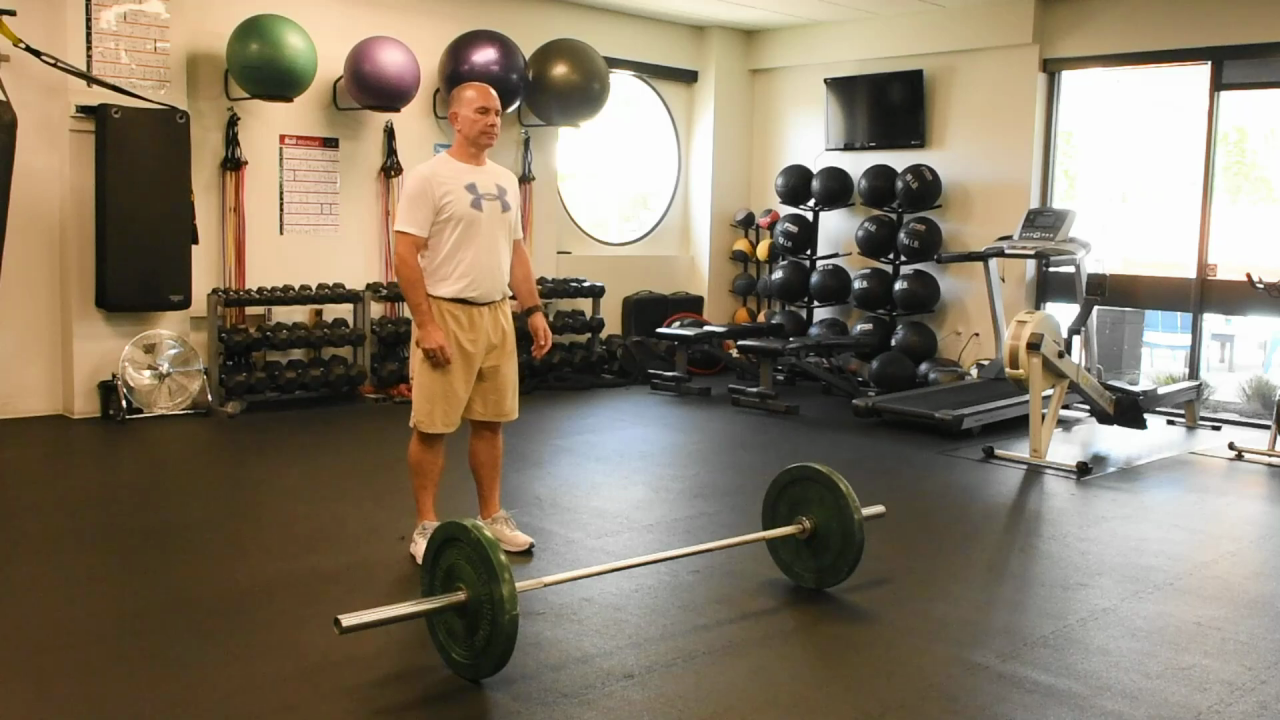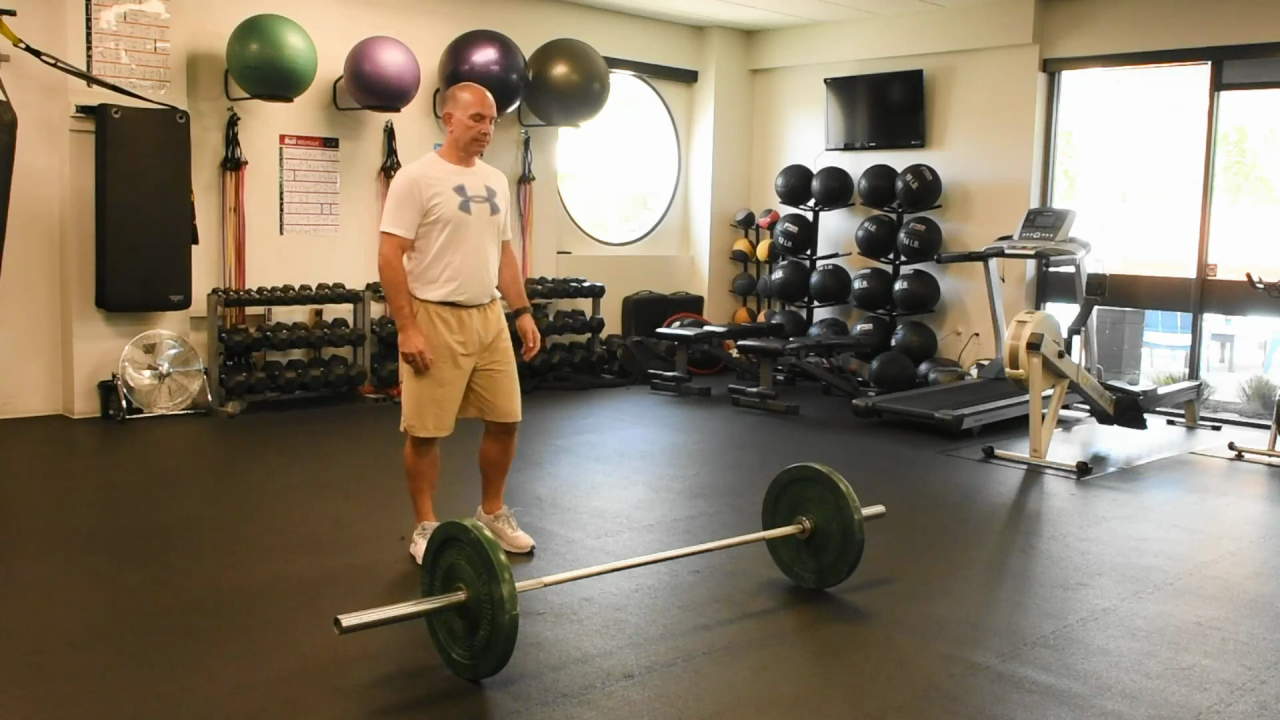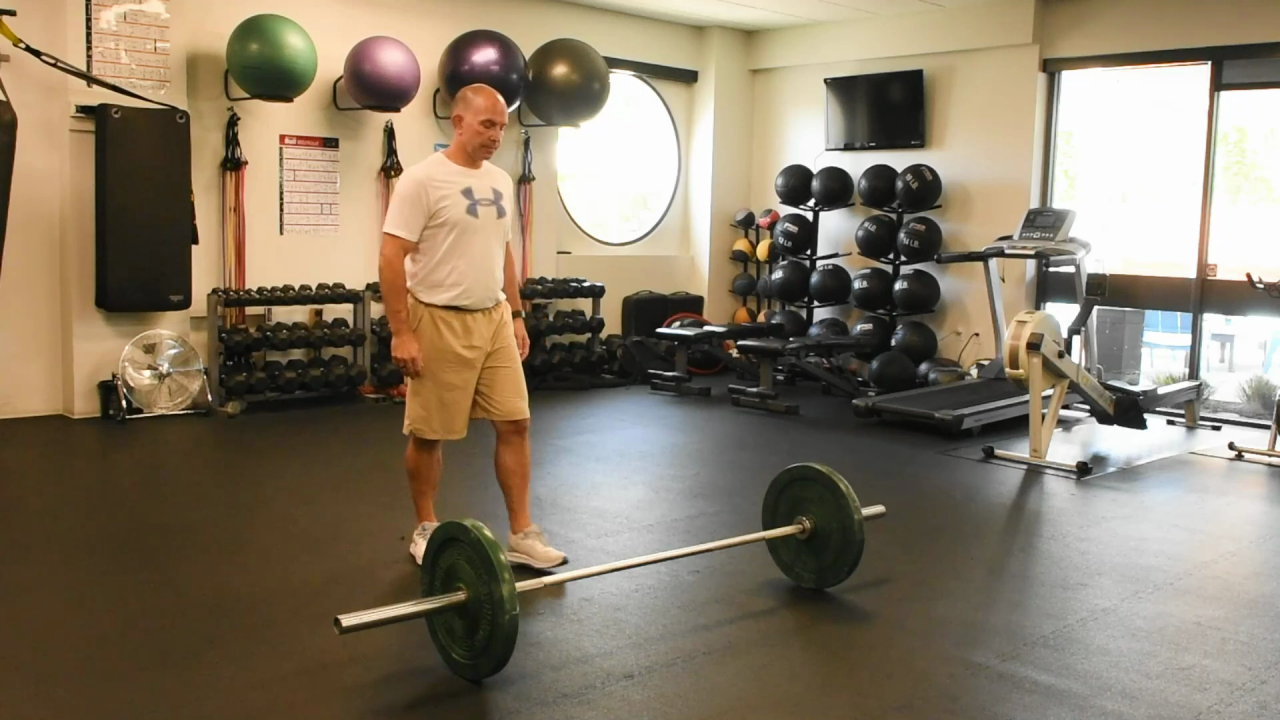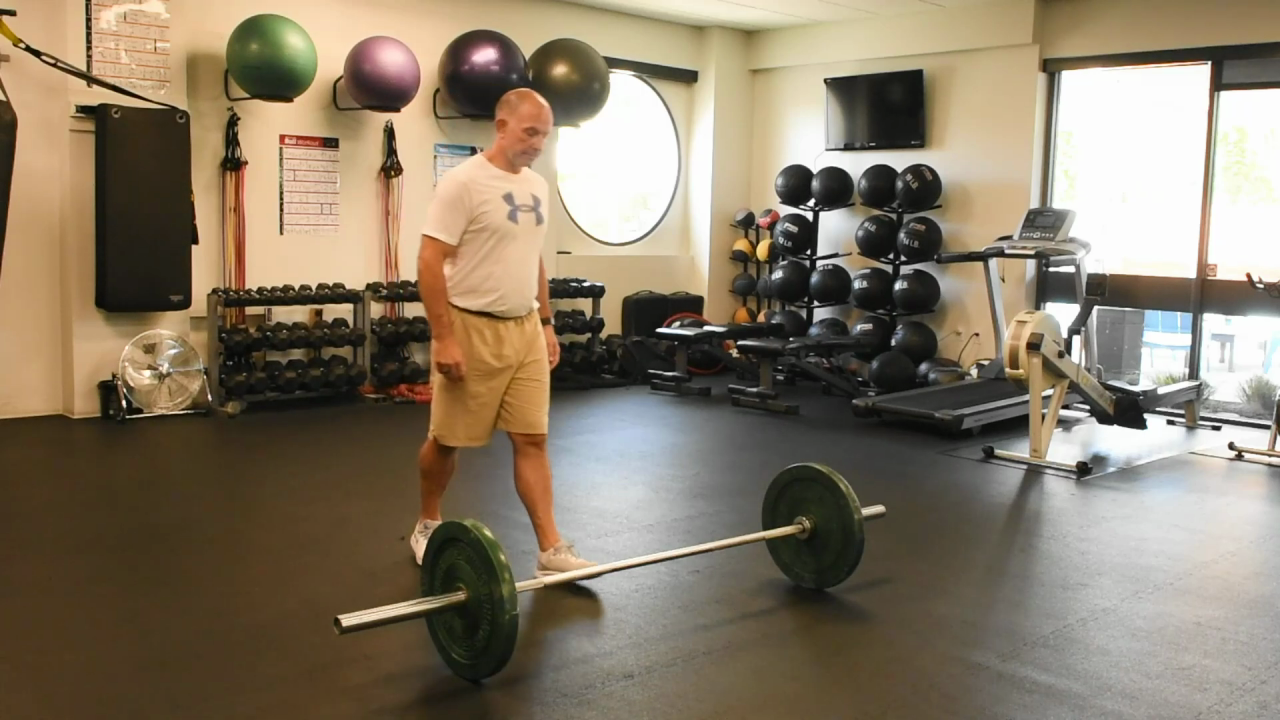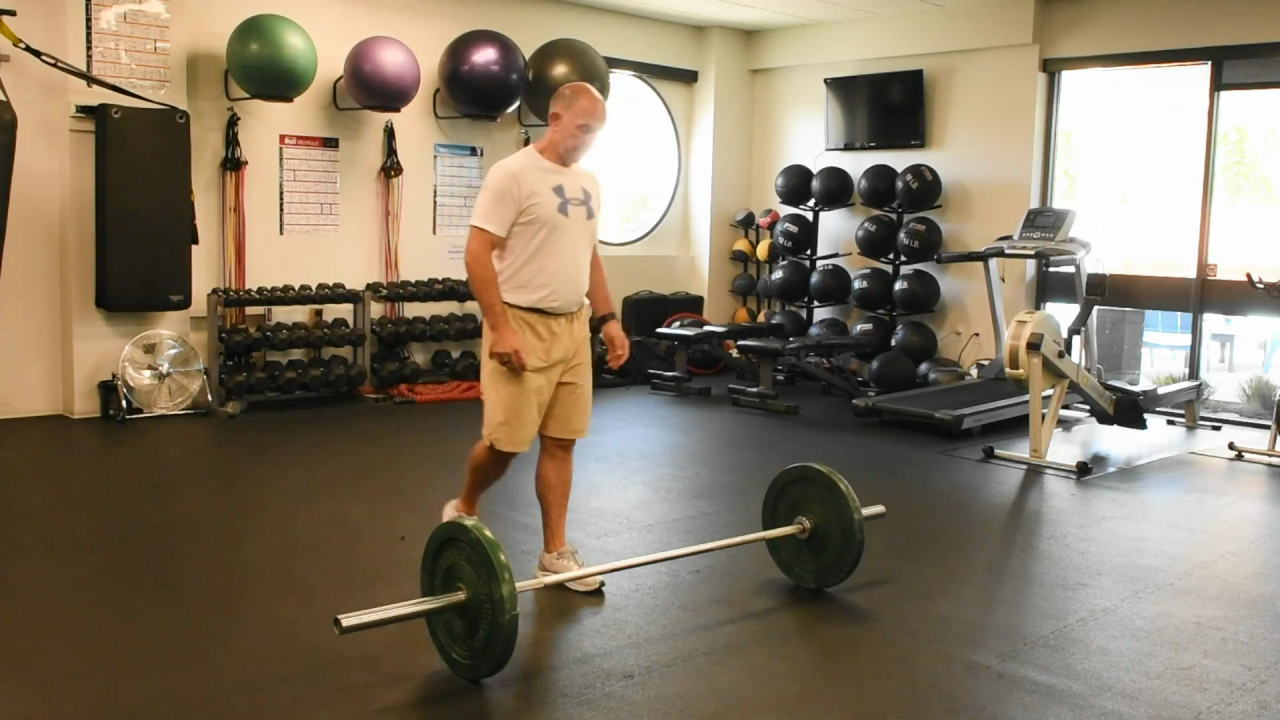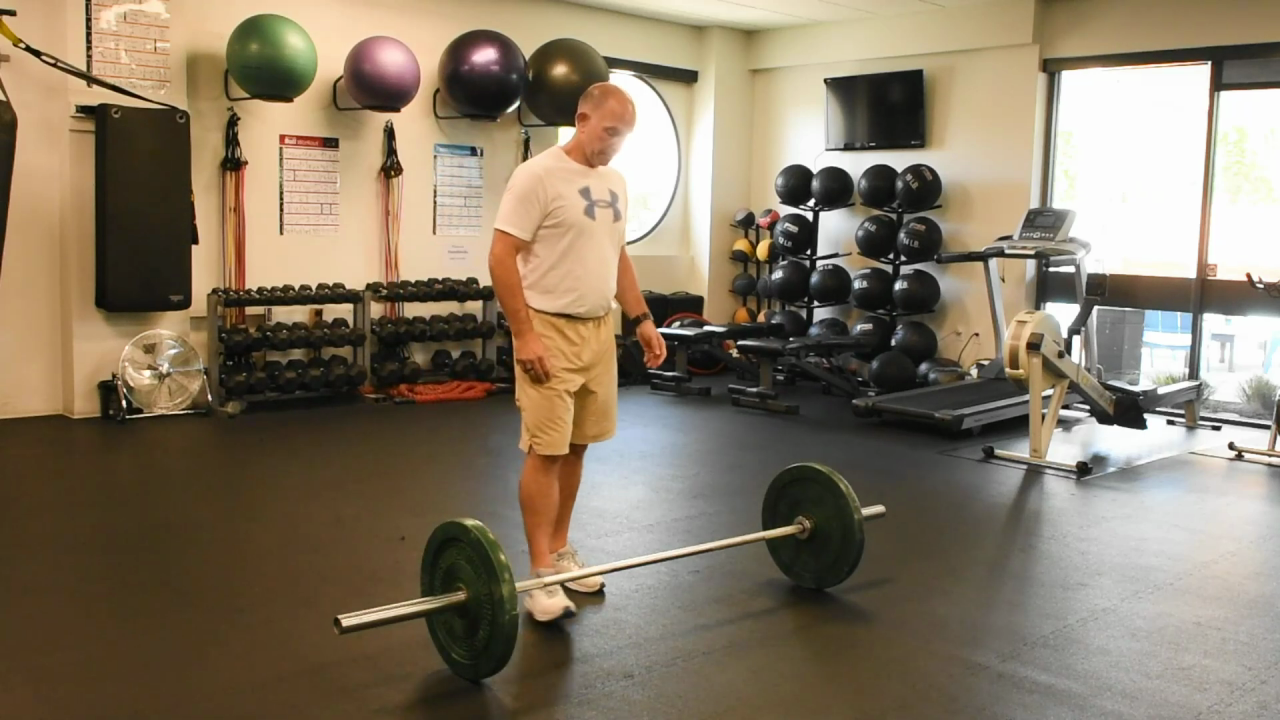
dt=0.3s
person 1, frame 1
left shoulder: (505, 180)
right shoulder: (429, 177)
left elbow: (516, 252)
right elbow: (405, 255)
left wrist: (534, 311)
right wrist: (426, 323)
left hip: (496, 315)
right hip: (447, 315)
left knee: (491, 423)
right knee: (432, 427)
left ankle: (491, 518)
right ankle: (426, 527)
person 1, frame 2
left shoulder: (496, 181)
right shoulder: (417, 178)
right elbow: (390, 257)
left wrist: (523, 313)
right wrist: (408, 328)
left hip: (488, 317)
right hip: (435, 319)
left knee: (505, 421)
right knee: (425, 431)
left ankle: (493, 512)
right ankle: (426, 527)
person 1, frame 3
left shoulder: (501, 182)
right shoulder: (423, 179)
right elbow: (392, 260)
left wrist: (516, 316)
right wrist: (403, 333)
left hip: (492, 320)
right hip: (440, 323)
left knee: (514, 424)
right knee: (428, 434)
left ankle: (523, 534)
right ankle: (426, 528)
person 1, frame 4
left shoulder: (537, 186)
right shoulder: (463, 182)
right elbow: (430, 263)
left wrist: (545, 323)
right wrist: (443, 337)
left hip: (522, 330)
right hip: (472, 330)
left knee: (533, 440)
right knee: (447, 439)
left ankle: (551, 548)
right ankle: (427, 526)
person 1, frame 5
left shoulder: (587, 182)
right shoulder: (514, 174)
right elbow: (478, 253)
left wrist: (608, 319)
right wrist: (501, 327)
left hip: (572, 327)
right hip: (521, 326)
left knee: (560, 441)
right knee: (505, 441)
left ankle: (556, 551)
right ankle: (462, 511)
person 1, frame 6
left shoulder: (614, 182)
right shoulder: (538, 175)
right elbow: (502, 256)
left wrist: (643, 321)
right wrist: (524, 334)
left hip: (598, 330)
right hip: (548, 330)
left knee: (576, 446)
right knee: (546, 450)
left ankle: (558, 551)
right ankle: (540, 574)
